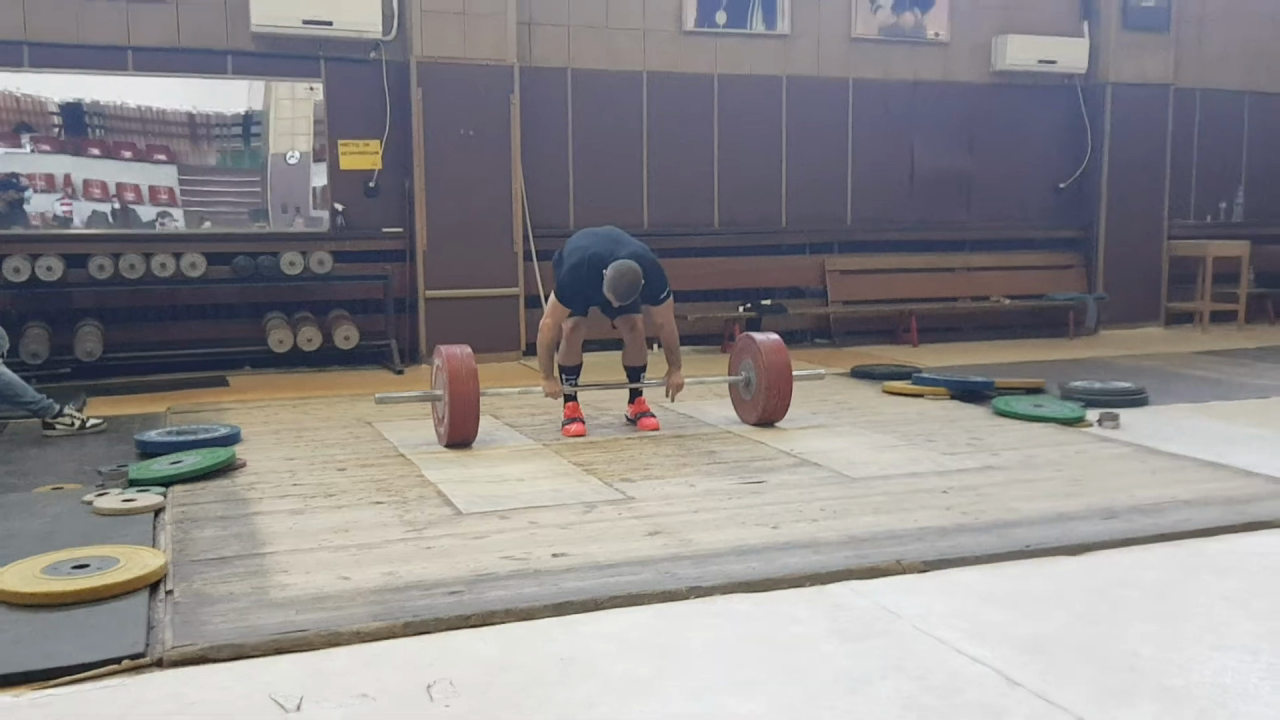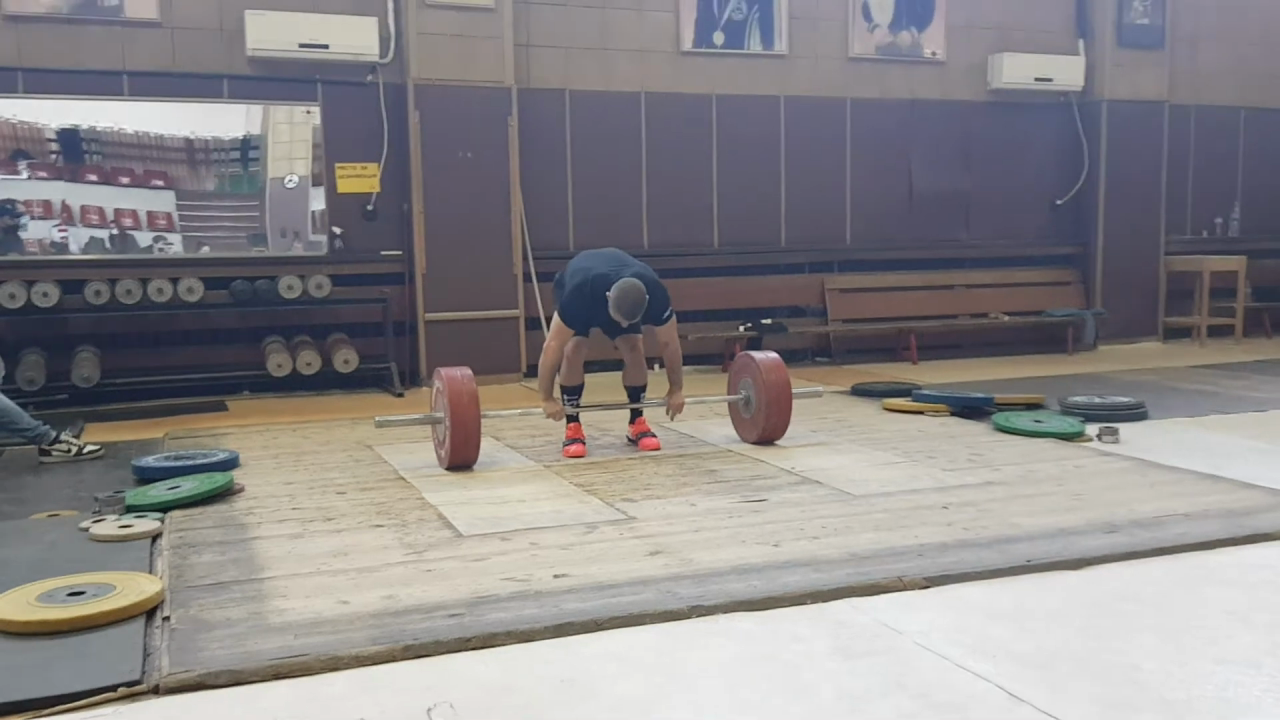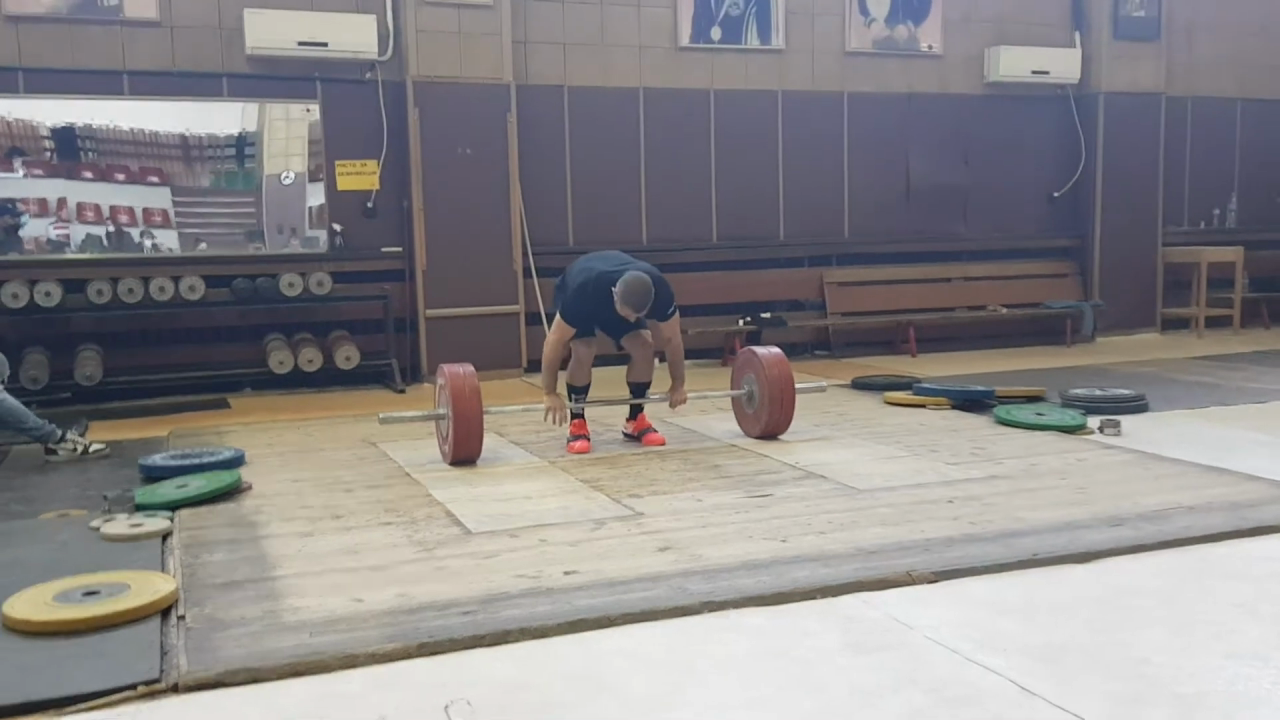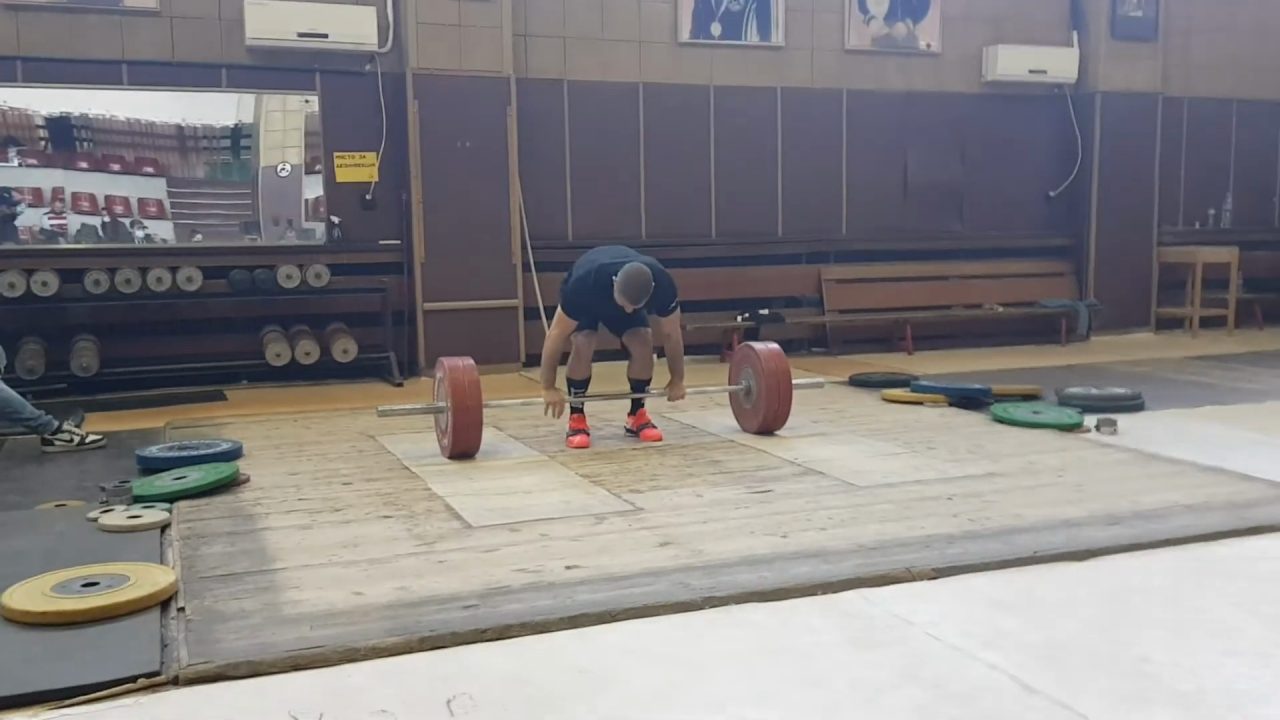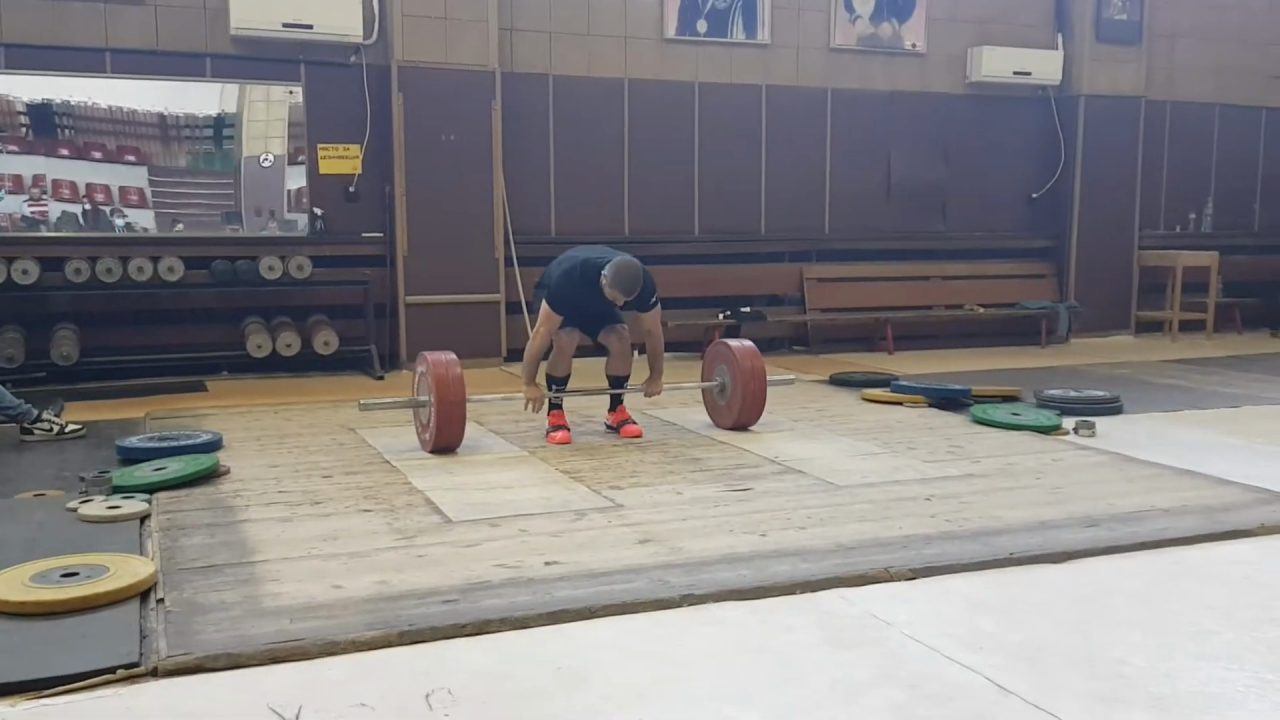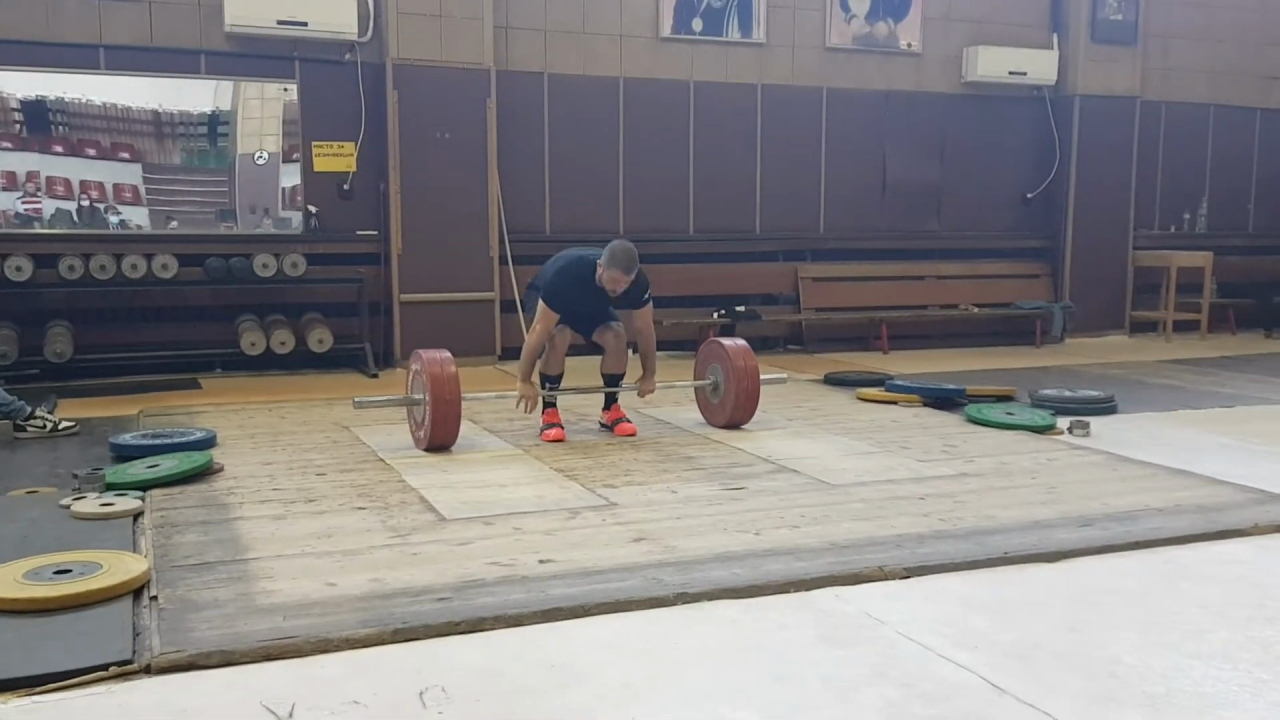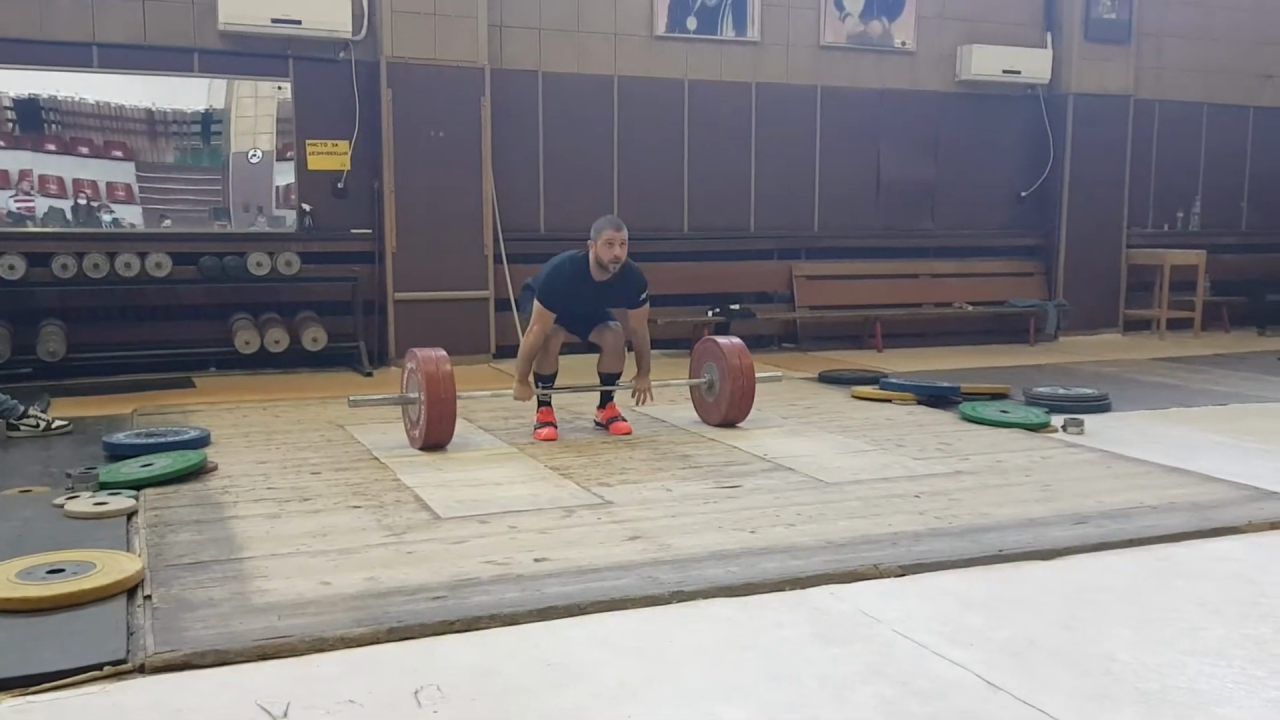
dt=0.5s
person 1, frame 1
left shoulder: (652, 274)
right shoulder: (574, 274)
left elbow: (665, 323)
right elbow: (548, 324)
left wrist: (675, 369)
right wrist: (547, 376)
right hip: (573, 264)
left knee: (635, 330)
right knee: (572, 330)
left ankle: (636, 404)
right ankle: (571, 407)
person 1, frame 2
left shoulder: (656, 295)
right shoulder: (579, 293)
left elbow: (669, 343)
right elbow: (553, 345)
left wrist: (676, 390)
right wrist: (547, 398)
left hip: (618, 299)
right hip: (572, 289)
left knee: (635, 350)
right knee: (574, 350)
left ankle: (637, 424)
right ankle: (573, 428)
person 1, frame 3
left shoulder: (660, 291)
right shoulder: (583, 292)
left elbow: (671, 339)
right elbow: (554, 340)
left wrist: (678, 385)
right wrist: (550, 393)
left hip: (613, 304)
right hip: (571, 293)
left knee: (644, 346)
right knee: (583, 351)
left ankle: (636, 420)
right ankle: (577, 425)
person 1, frame 4
left shoulder: (663, 284)
right shoulder: (584, 283)
left elbow: (671, 334)
right elbow: (556, 334)
left wrist: (677, 381)
right wrist: (549, 388)
left hip: (625, 295)
right hip: (585, 298)
left knee: (643, 344)
right knee: (583, 344)
left ankle: (637, 415)
right ankle: (577, 420)
person 1, frame 5
left shoulder: (643, 282)
right shoulder: (569, 278)
left elbow: (652, 330)
right elbow: (542, 331)
left wrist: (656, 377)
right wrist: (529, 383)
left hip: (598, 305)
right hip: (559, 297)
left knee: (621, 339)
right knee: (566, 341)
left ankle: (617, 412)
right ankle: (555, 416)
person 1, frame 6
left shoulder: (638, 282)
right shoulder: (566, 274)
left elbow: (644, 329)
right elbow: (539, 330)
left wrist: (648, 375)
right wrist: (524, 381)
left hip: (591, 305)
right hip: (544, 298)
left knee: (617, 337)
right knee: (559, 338)
left ankle: (611, 411)
right ankle: (549, 415)
person 1, frame 7
left shoulder: (633, 277)
right shoulder: (562, 272)
left elbow: (639, 329)
right elbow: (536, 331)
left wrist: (643, 374)
right wrist: (521, 381)
left hip: (589, 307)
right hip: (538, 301)
left knee: (615, 336)
right knee: (551, 337)
left ankle: (606, 409)
right ankle: (544, 412)
